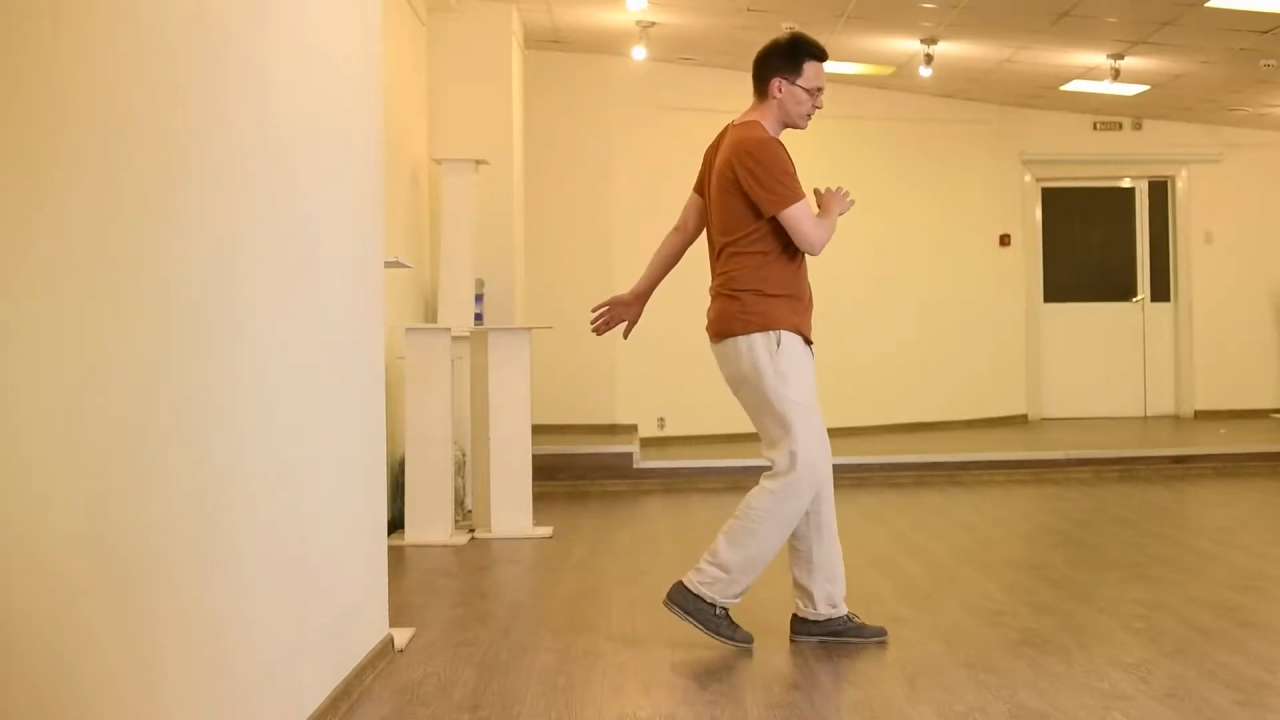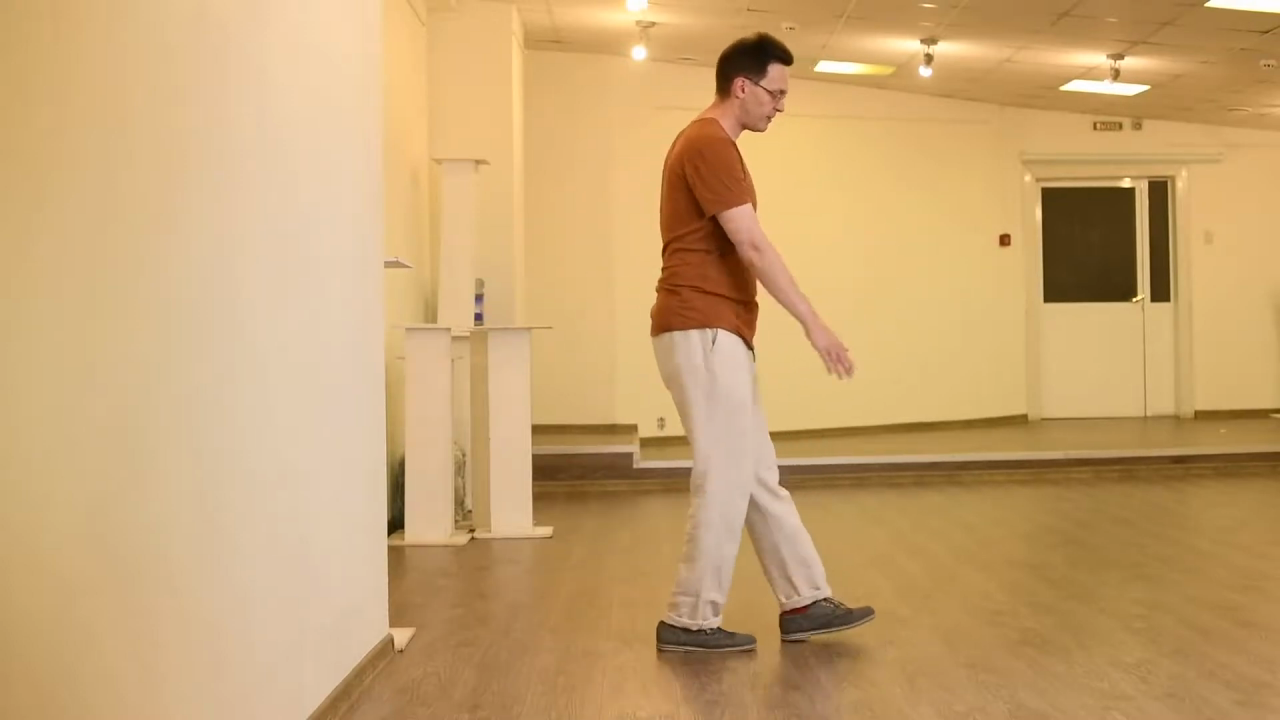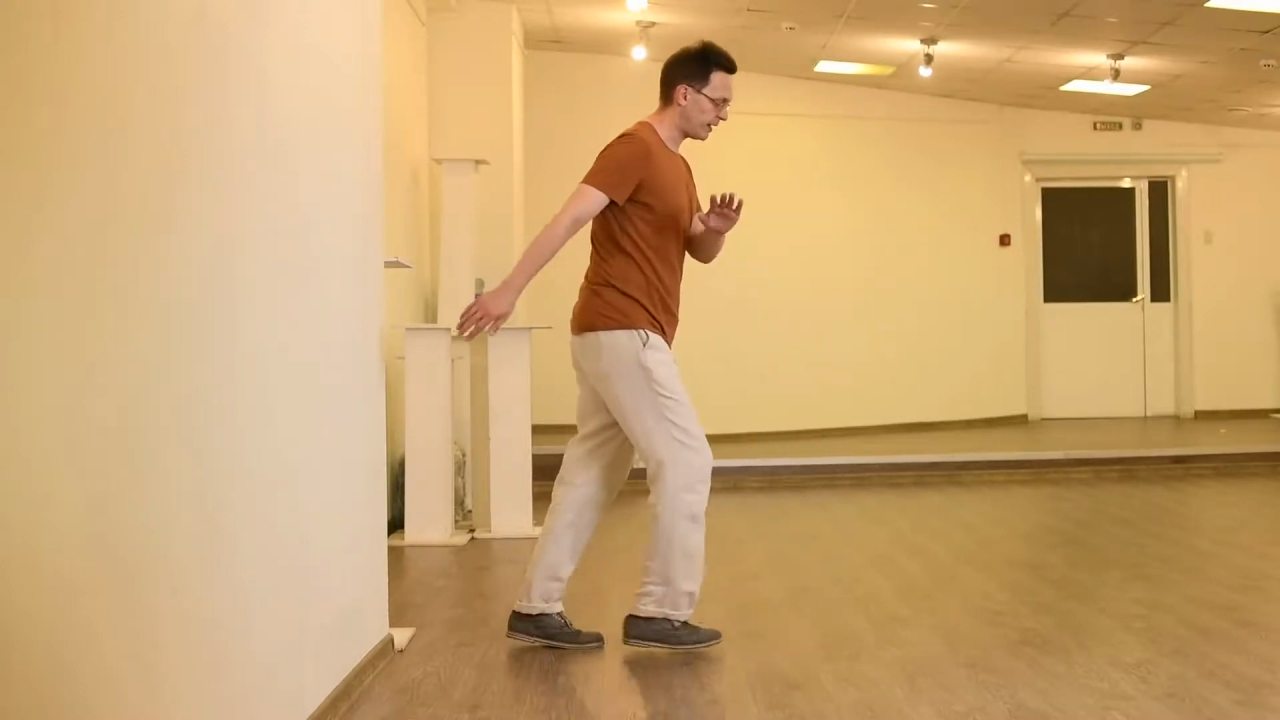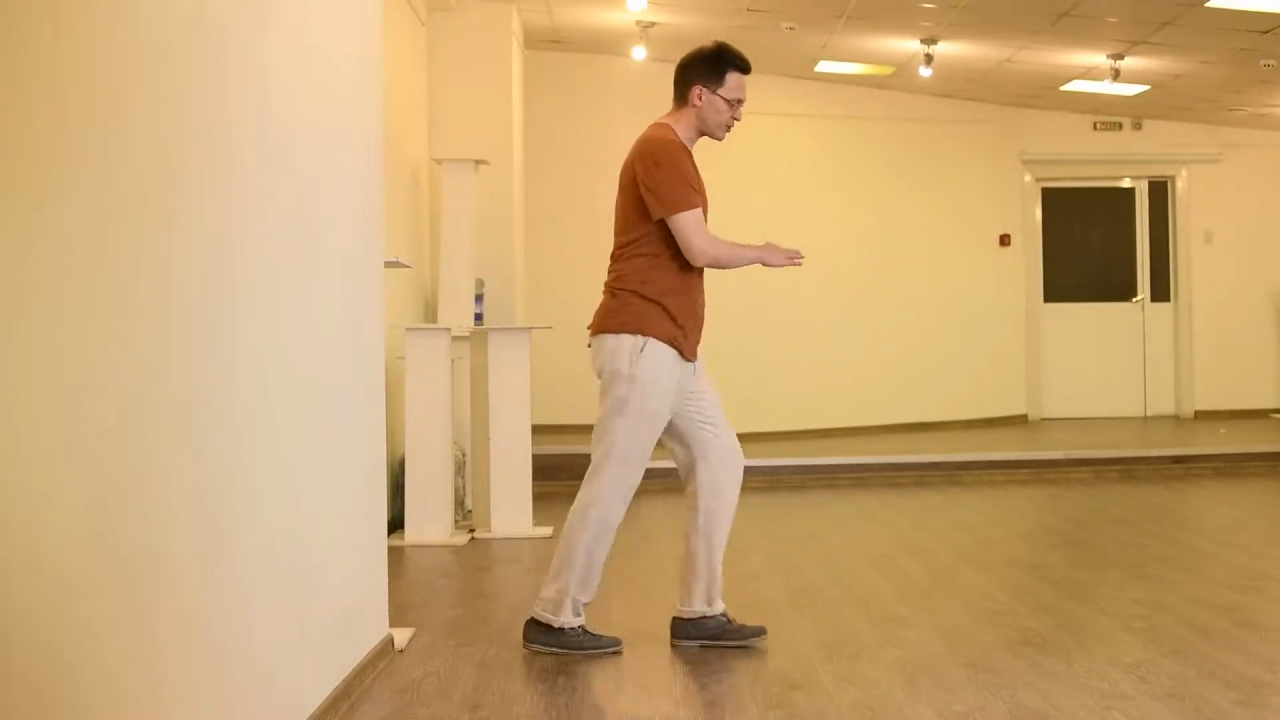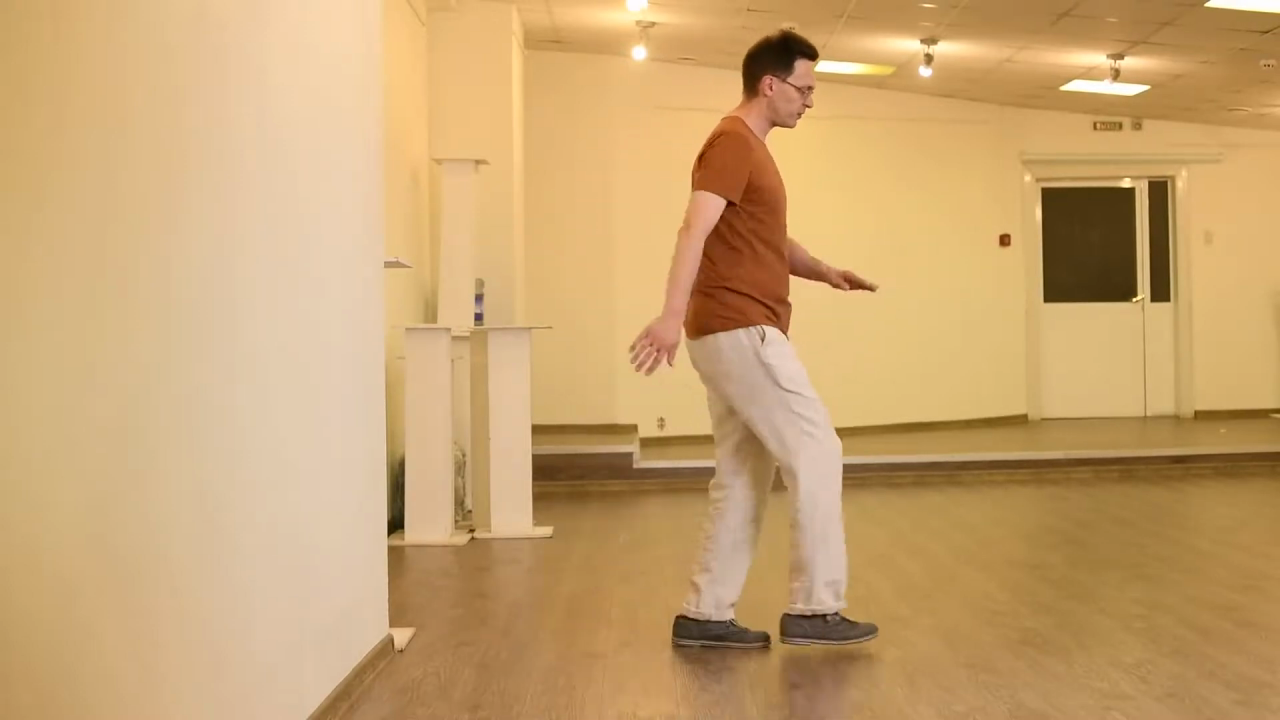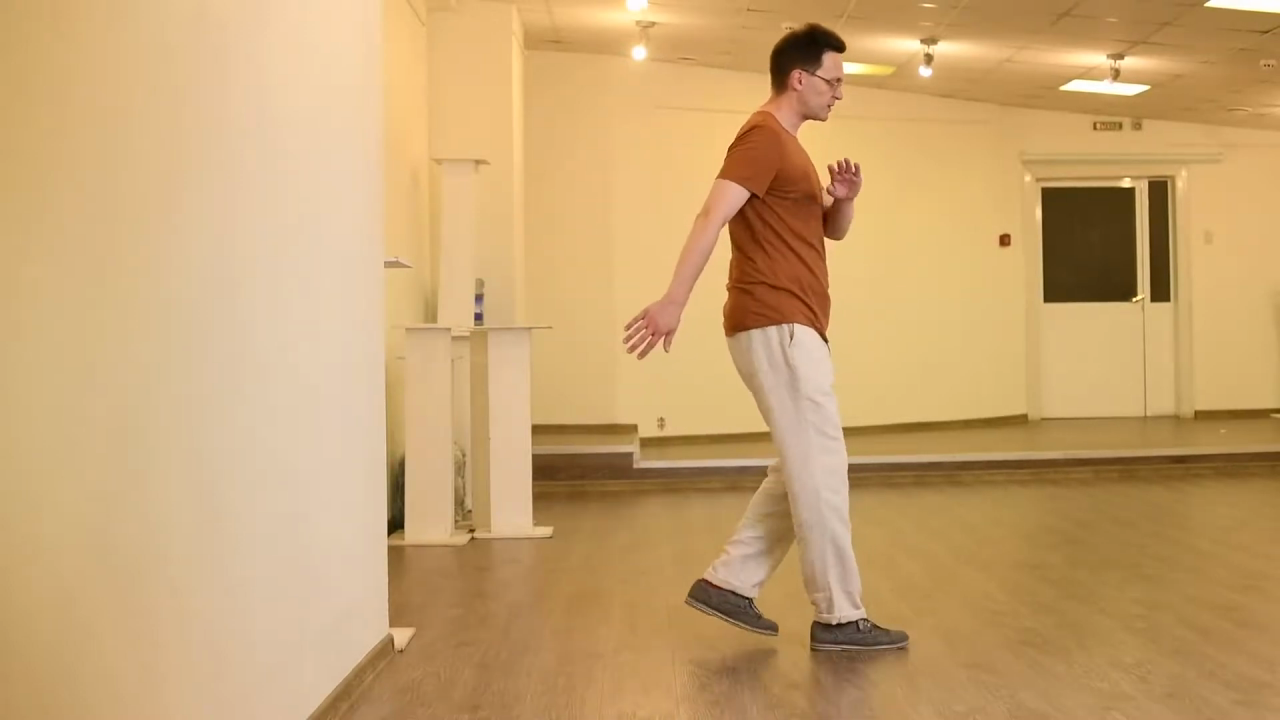
dt=0.5s
person 1, frame 1
left shoulder: (731, 143)
right shoulder: (759, 148)
left elbow: (684, 227)
right elbow: (811, 239)
left wrist: (639, 295)
right wrist: (832, 209)
left hip: (766, 334)
right hip: (762, 335)
left knee: (812, 470)
right knee: (798, 470)
left ankle: (821, 610)
right ankle: (706, 589)
person 1, frame 2
left shoulder: (705, 142)
right shoulder: (710, 145)
right elbow: (751, 248)
right wrist: (812, 322)
left hip: (710, 332)
right hip: (704, 333)
left knee: (756, 471)
right knee: (727, 475)
left ankle: (804, 600)
right ankle: (689, 619)
person 1, frame 3
left shoulder: (674, 164)
right shoulder: (634, 149)
left elbow: (699, 250)
right elbow: (565, 222)
left wrist: (716, 227)
right wrist: (507, 290)
left hip: (628, 338)
right hip: (622, 337)
left knee: (593, 475)
right knee: (686, 462)
left ankle: (536, 608)
right ankle: (660, 609)
person 1, frame 4
left shoulder: (670, 152)
right shoulder: (663, 150)
right elbow: (698, 250)
right wrist: (761, 254)
left hip: (666, 346)
right hip: (641, 341)
left knee: (718, 460)
right knee: (614, 481)
left ankle: (701, 611)
right ankle: (553, 618)
person 1, frame 5
left shoulder: (751, 149)
right shoulder: (732, 142)
left elbow: (769, 247)
right elbow: (696, 230)
left wrist: (827, 273)
right wrist: (671, 314)
left hip: (736, 334)
right hip: (740, 333)
left knee: (743, 475)
right knee: (815, 453)
left ankle: (705, 613)
right ankle: (813, 606)
person 1, frame 6
left shoulder: (786, 143)
right shoulder: (763, 137)
left elbow: (834, 229)
right elbow: (713, 216)
left wrist: (844, 197)
right wrist: (674, 301)
left hip: (785, 329)
right hip: (778, 328)
left knee: (803, 466)
right knee: (820, 468)
left ankle: (729, 582)
right ankle: (839, 617)
